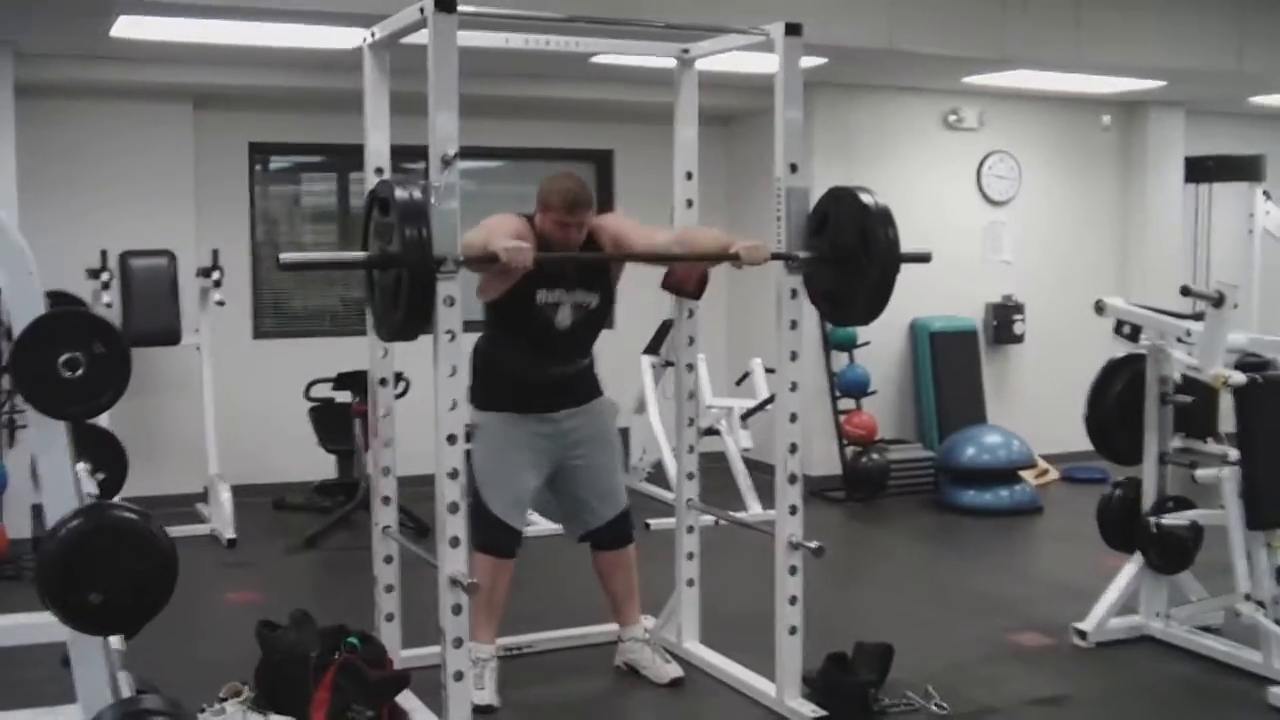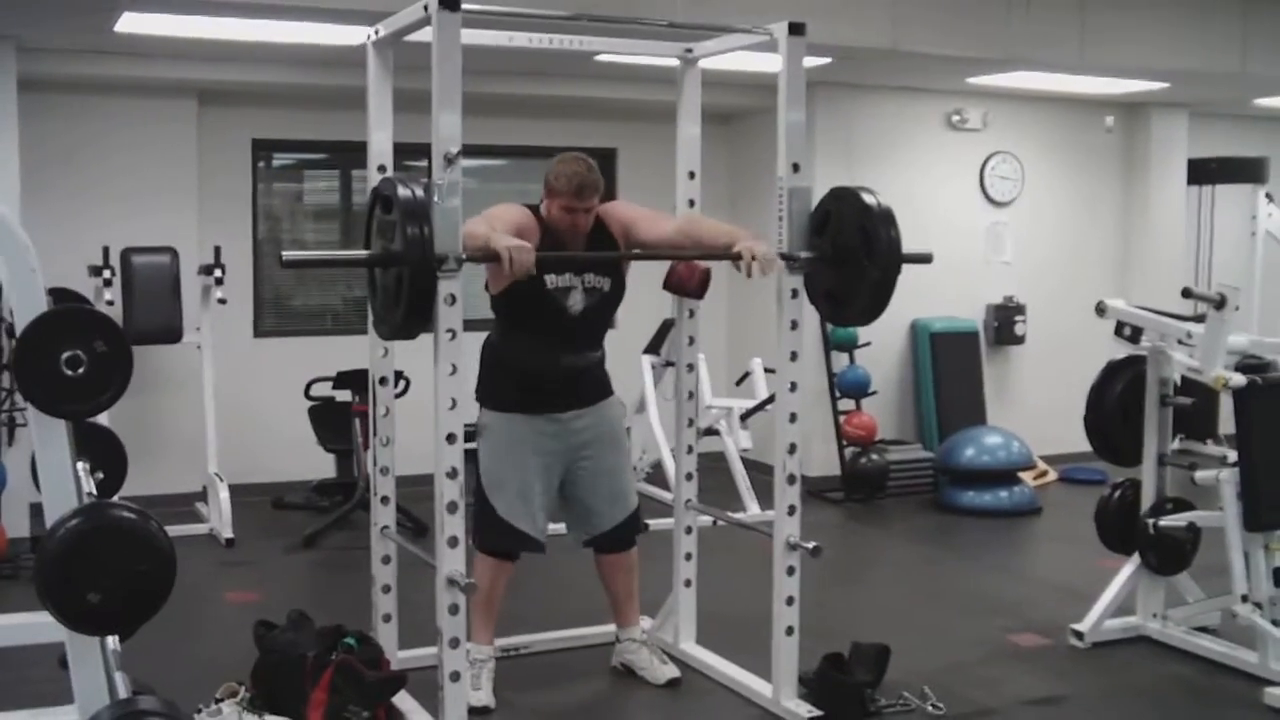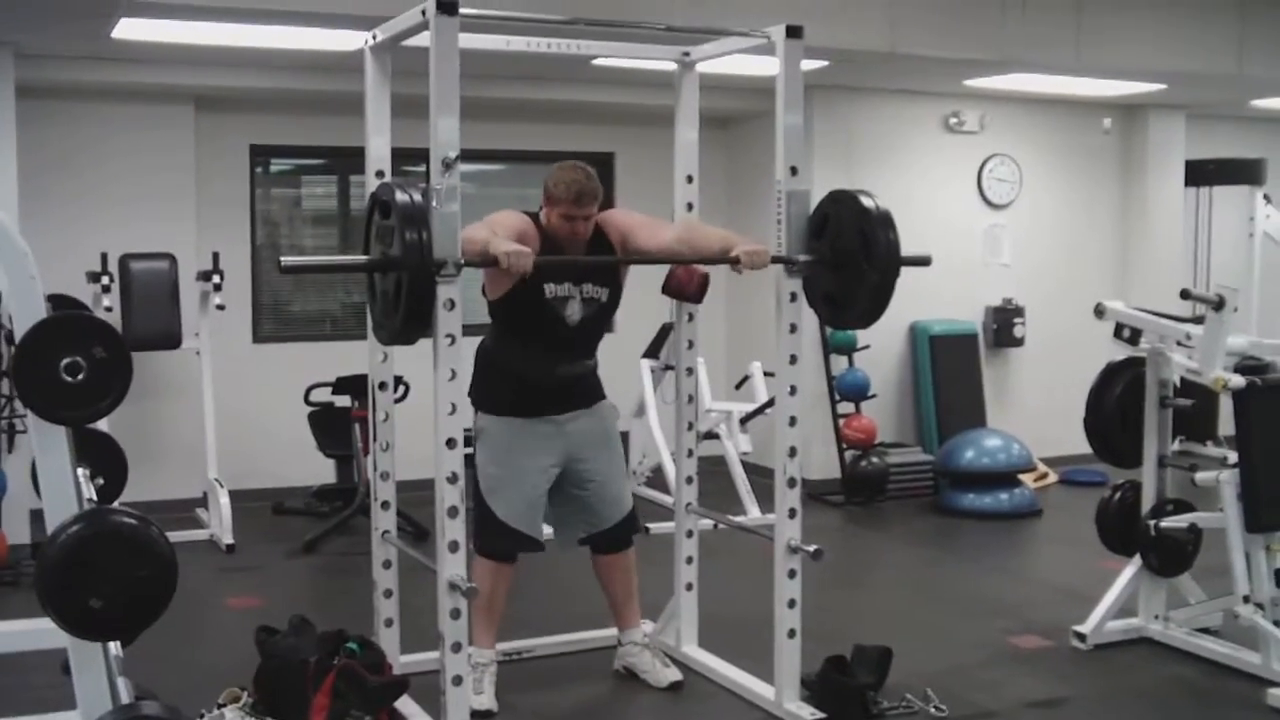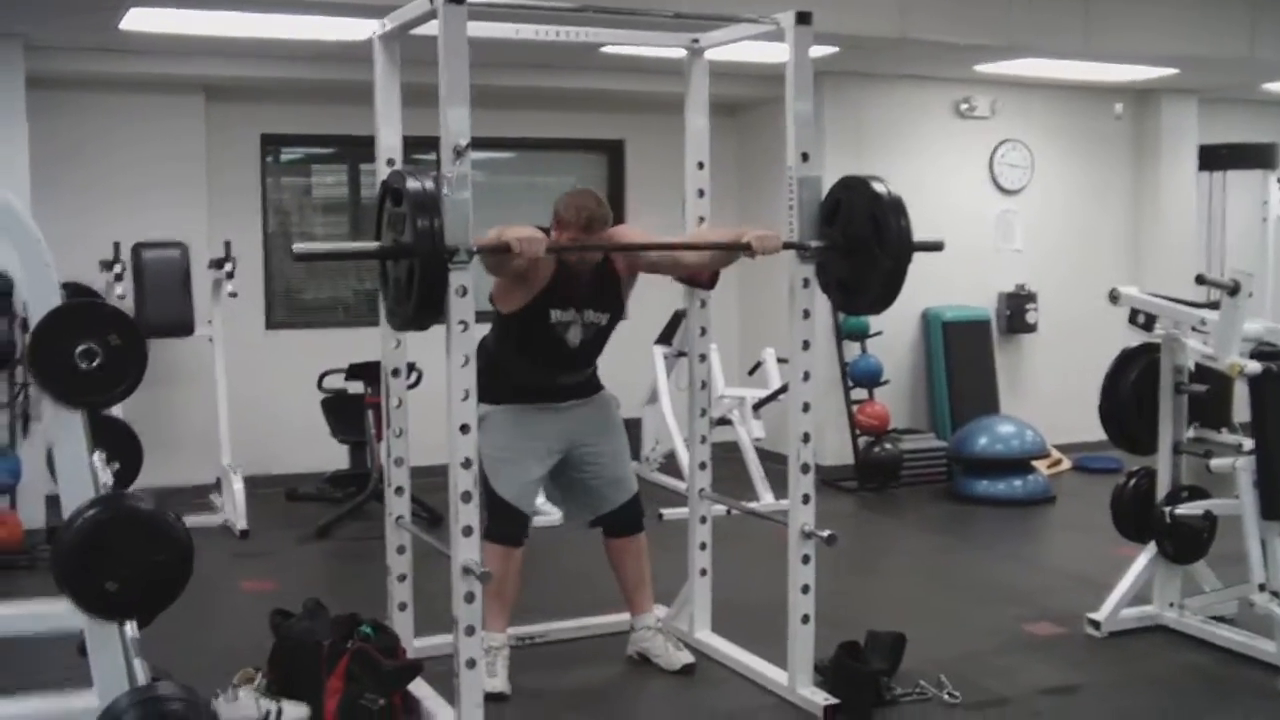
dt=0.2s
person 1, frame 1
left shoulder: (611, 236)
right shoulder: (513, 236)
left elbow: (674, 241)
right elbow: (471, 244)
left wrist: (732, 244)
right wrist: (496, 247)
left hip: (582, 404)
right hip: (507, 412)
left knee: (613, 524)
right knee: (496, 529)
left ankle: (633, 641)
right ankle: (481, 658)
person 1, frame 2
left shoulder: (619, 222)
right shoulder: (519, 223)
left elbow: (681, 229)
right elbow: (474, 230)
left wrist: (741, 241)
right wrist: (499, 241)
left hip: (591, 403)
right hip: (517, 410)
left knee: (617, 526)
right knee: (501, 533)
left ankle: (631, 642)
right ankle: (478, 658)
person 1, frame 3
left shoulder: (617, 230)
right shoulder: (519, 230)
left elbow: (678, 236)
right elbow: (473, 236)
left wrist: (736, 245)
right wrist: (498, 246)
left hip: (585, 406)
right hip: (512, 413)
left knee: (615, 525)
right knee: (500, 535)
left ankle: (633, 644)
right ankle: (480, 662)
person 1, frame 4
left shoulder: (623, 249)
right shoulder: (531, 256)
left elbow: (688, 251)
right elbow: (491, 247)
left wrist: (743, 238)
right wrist: (511, 242)
left hip: (584, 399)
right hip: (514, 406)
left knee: (624, 511)
right knee: (506, 519)
left ankle: (646, 629)
right ankle: (492, 648)
